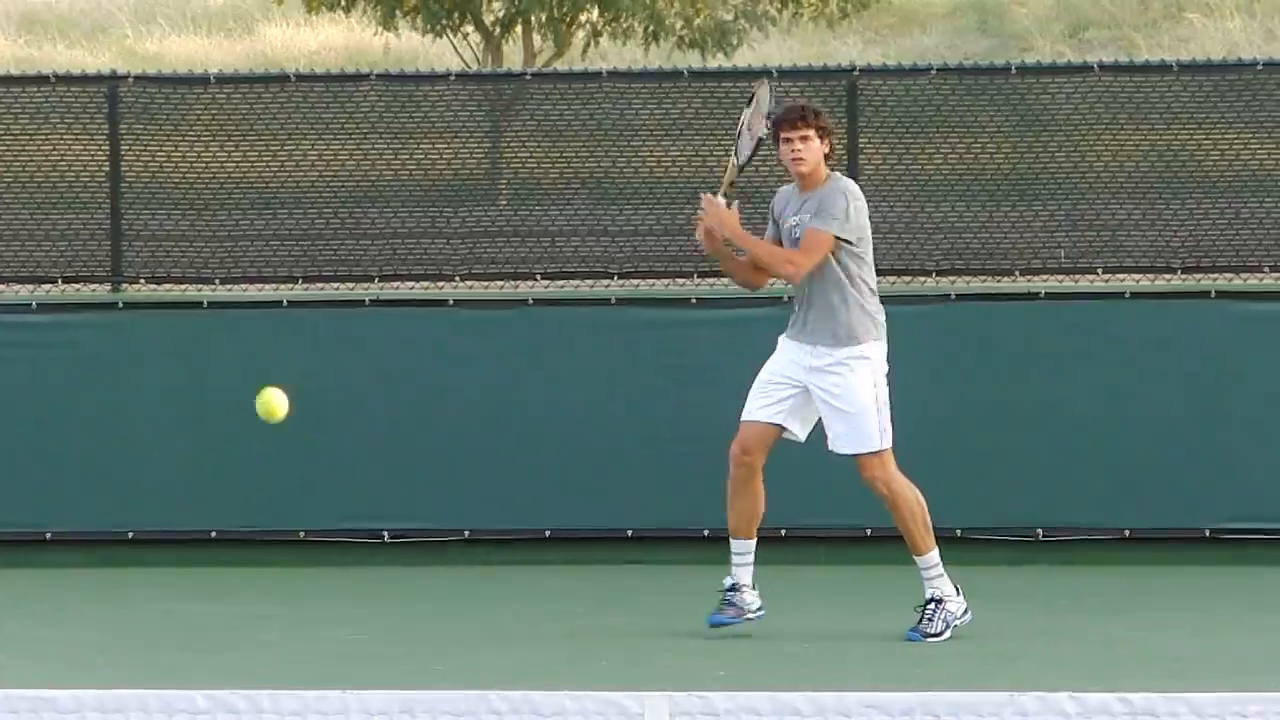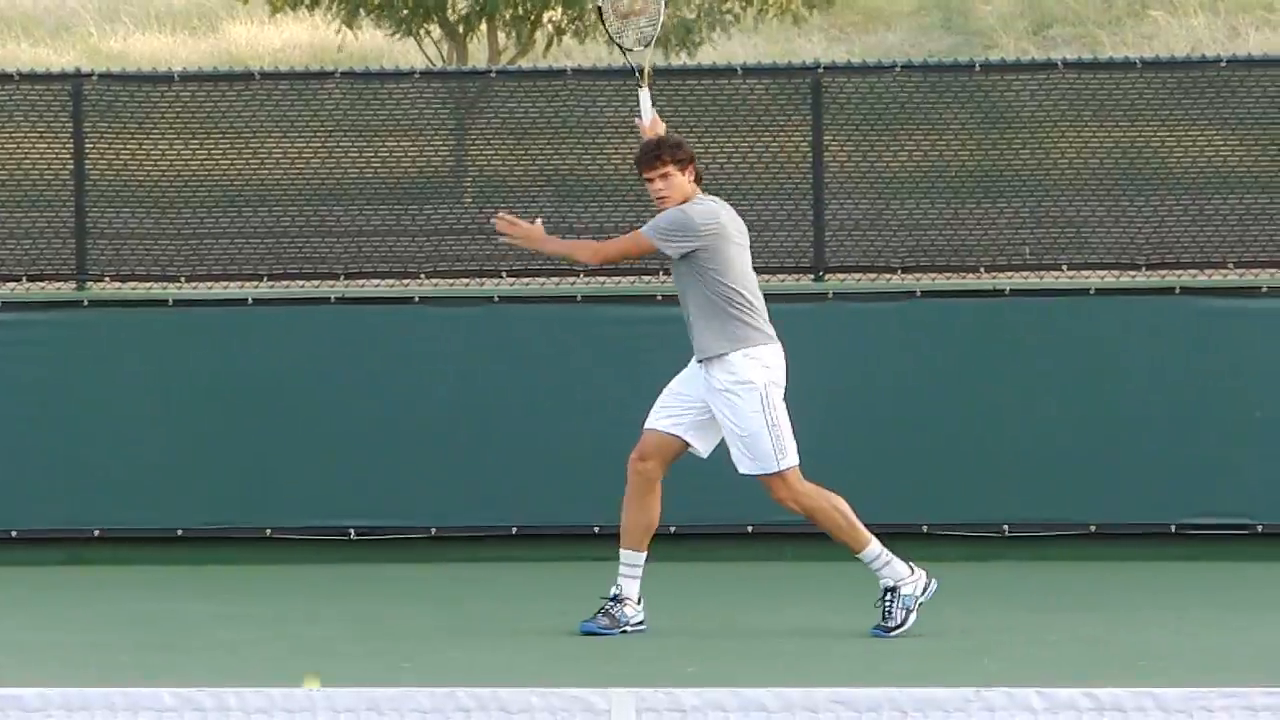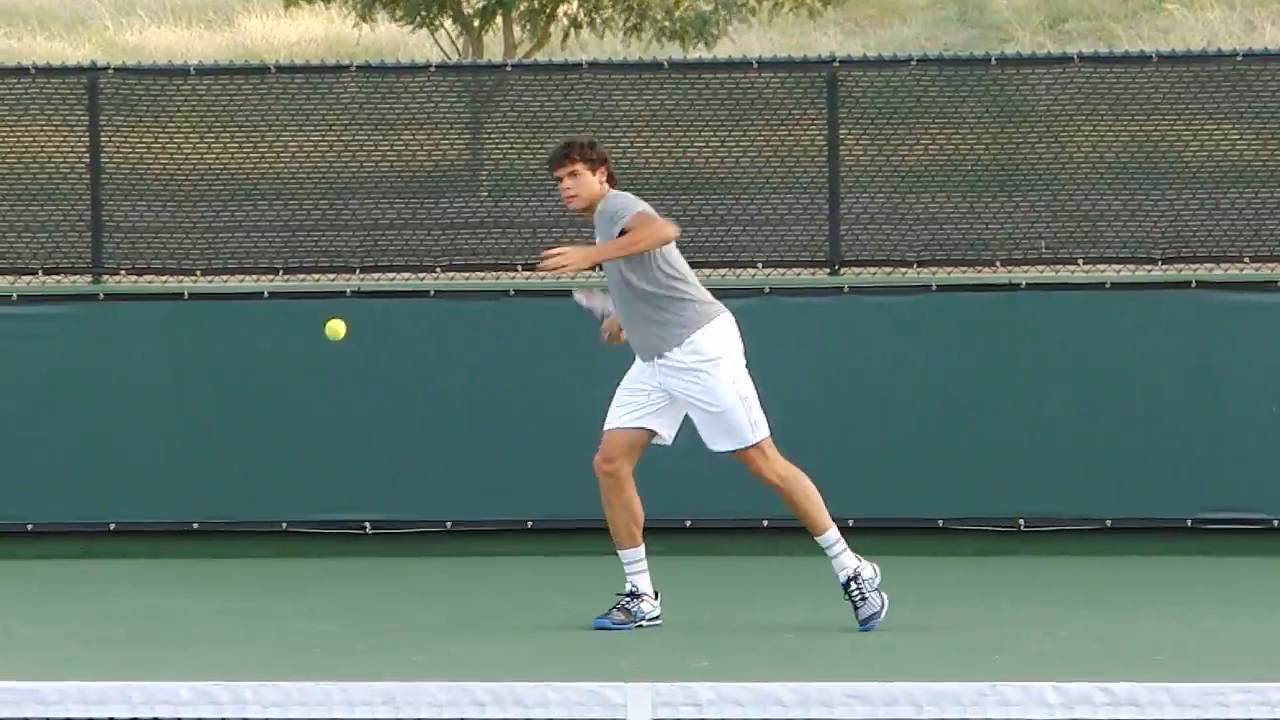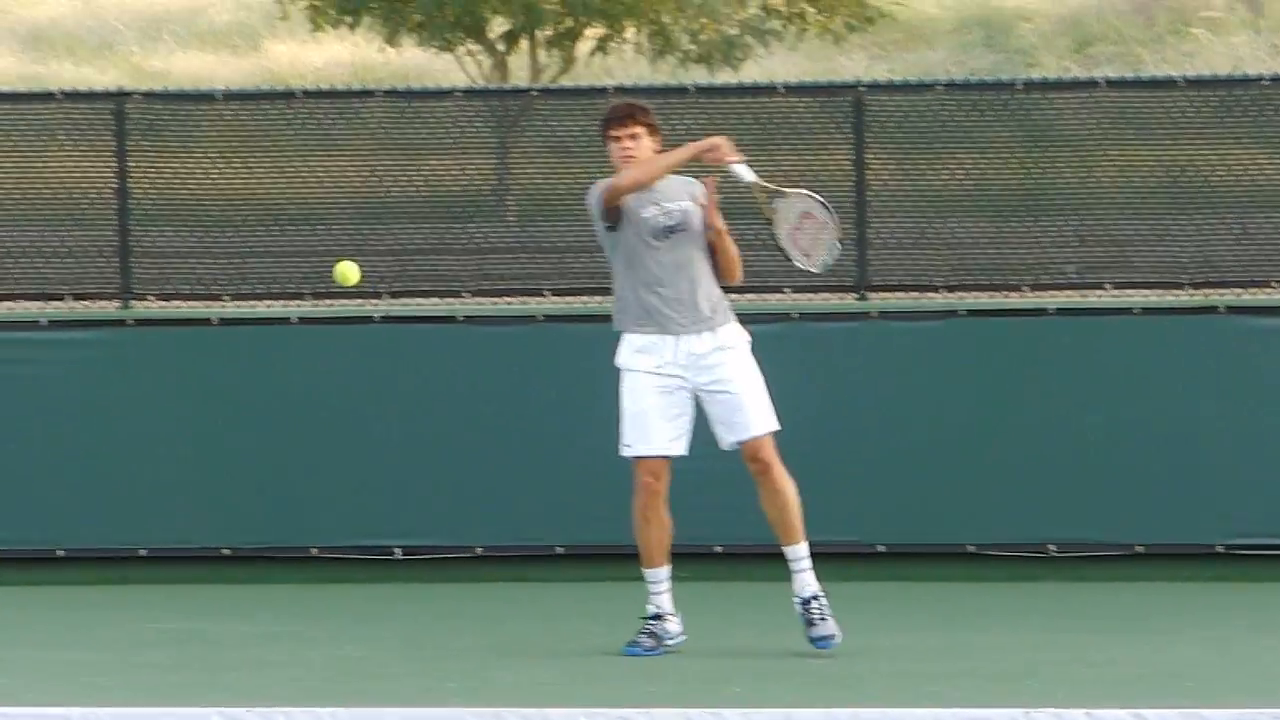
dt=0.4s
person 1, frame 1
left shoulder: (842, 195)
right shoulder: (786, 198)
left elbow: (795, 267)
right elbow: (754, 277)
left wrist: (734, 231)
right wrist: (719, 243)
left hip: (850, 352)
right hip: (797, 349)
left knee: (880, 474)
right knee: (744, 452)
left ankle: (944, 595)
right ankle: (741, 588)
person 1, frame 2
left shoulder: (696, 215)
right shoulder: (705, 211)
left elbow: (600, 255)
left wrist: (539, 242)
right wrist: (657, 141)
left hip: (745, 366)
right hip: (709, 368)
left knee: (789, 489)
right knee: (643, 463)
left ankle: (901, 578)
right ankle: (627, 600)
person 1, frame 3
left shoulder: (618, 206)
right shoulder: (610, 223)
left elbow: (663, 231)
left wrist: (590, 254)
right wrist: (623, 319)
left hip: (702, 349)
right hip: (656, 361)
left knee: (764, 464)
right knee: (610, 462)
left ankle: (851, 570)
right ankle: (641, 596)
person 1, frame 4
left shoulder: (689, 190)
right shoulder: (604, 198)
left elbow: (730, 275)
right elbow: (629, 182)
left wrist: (716, 225)
right wrist: (698, 149)
left hip: (718, 342)
right hip: (650, 353)
left knee: (763, 458)
right knee: (649, 480)
left ankle: (807, 591)
right ankle: (663, 616)
